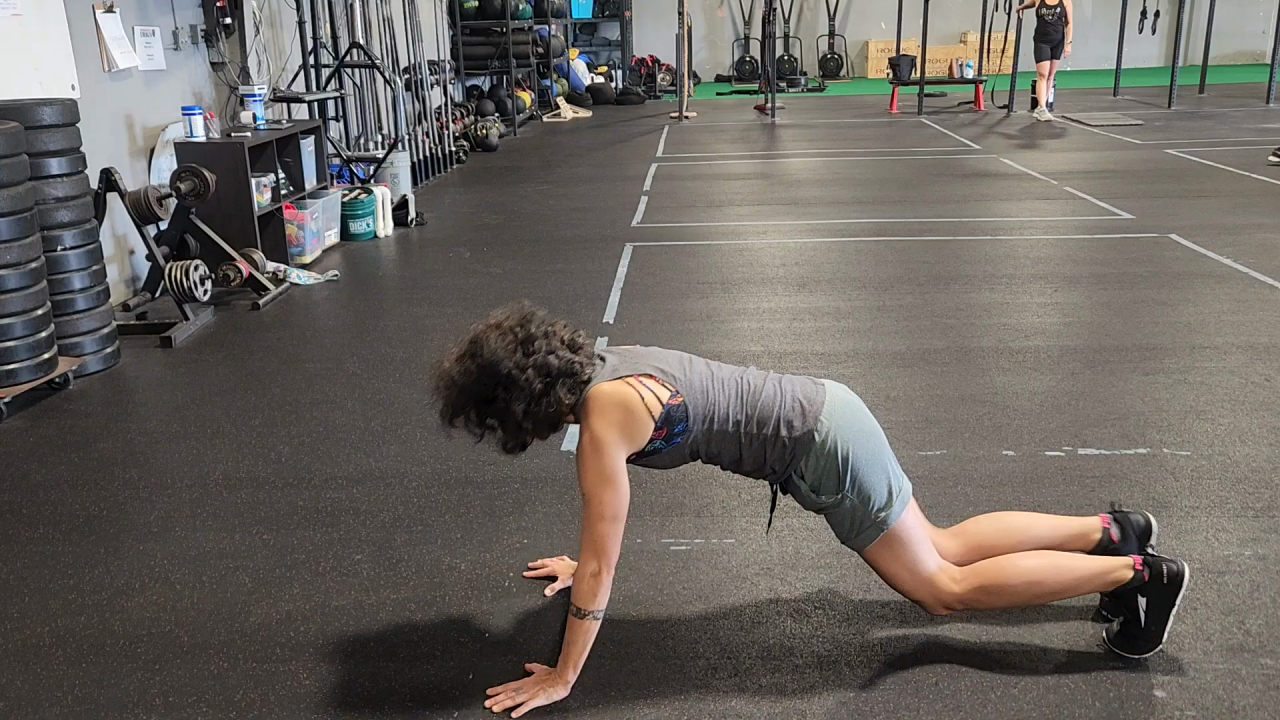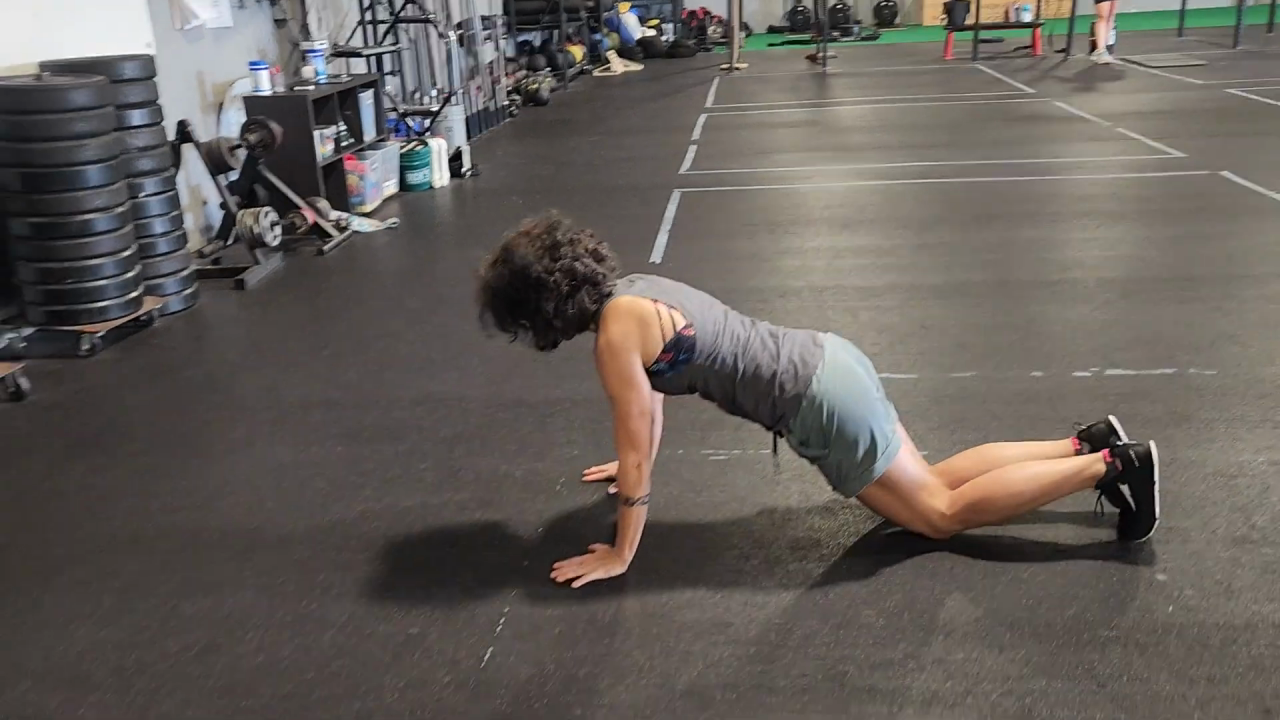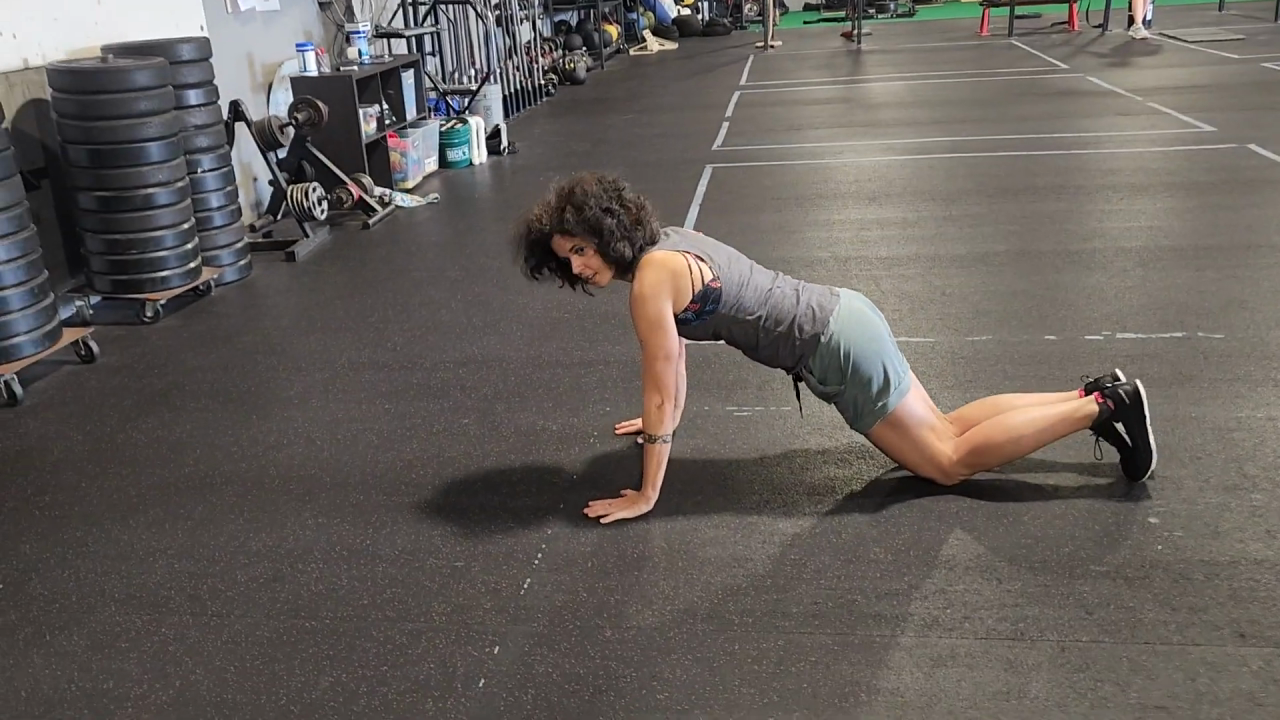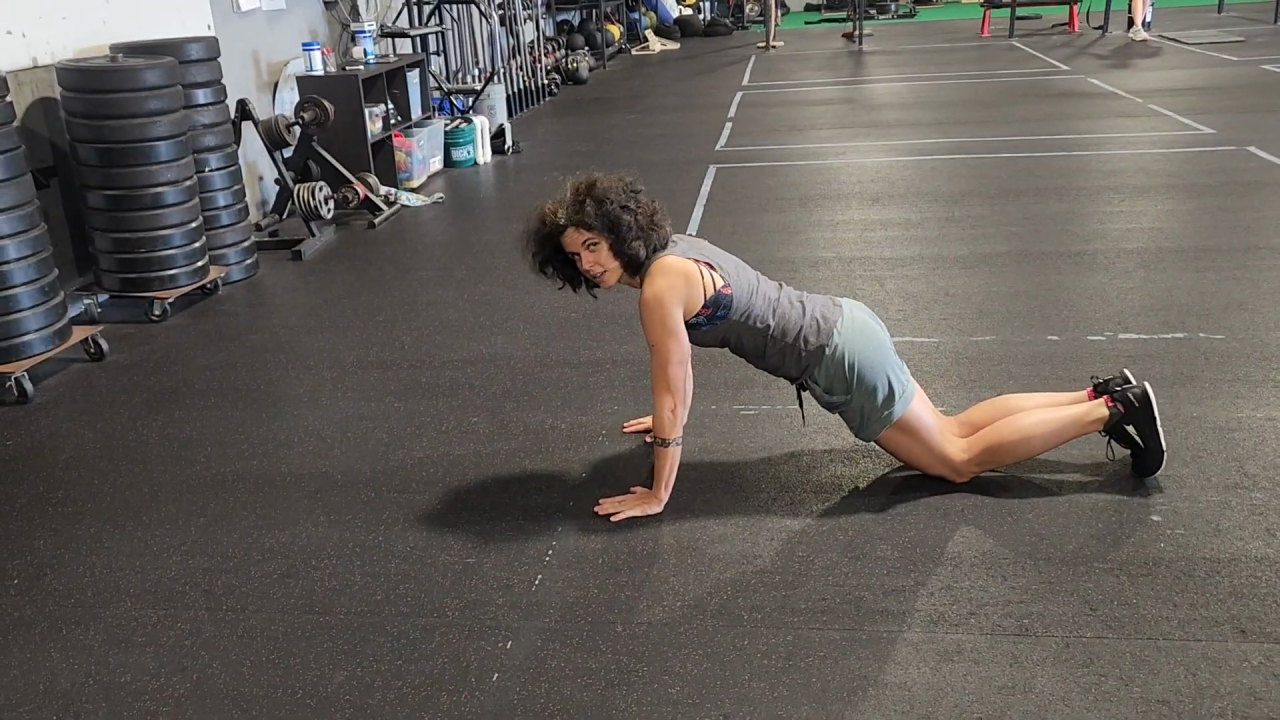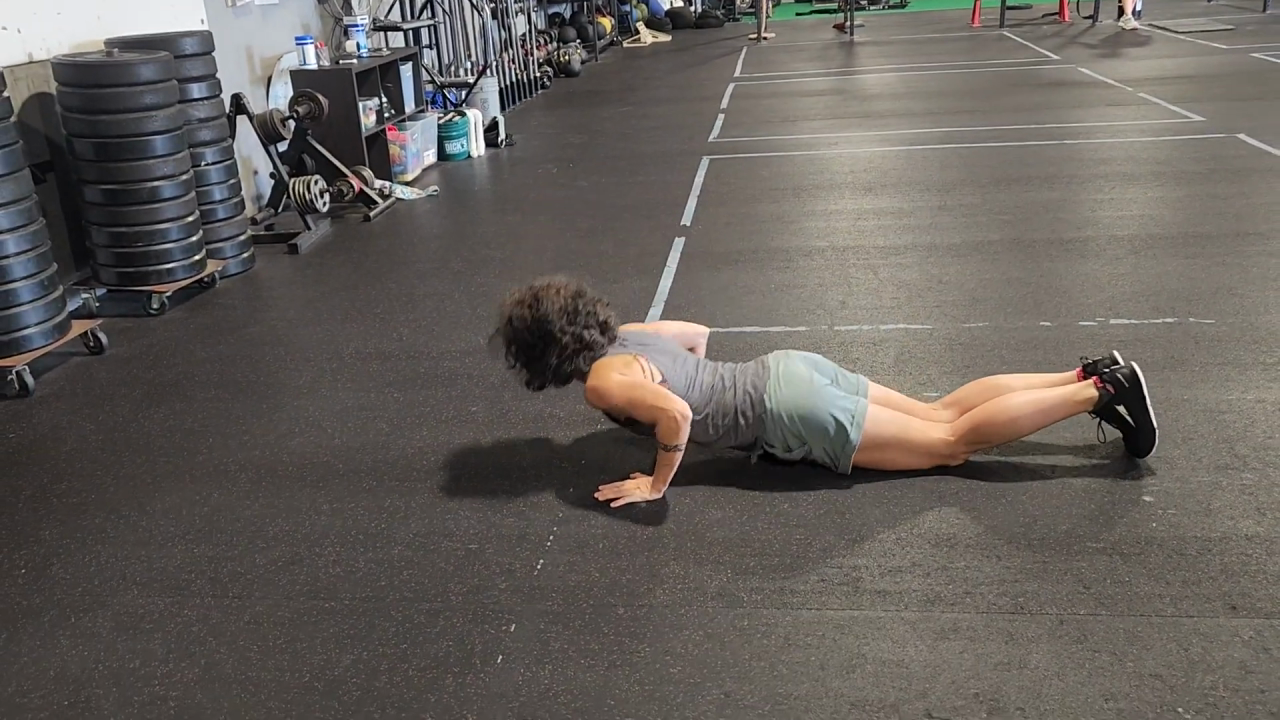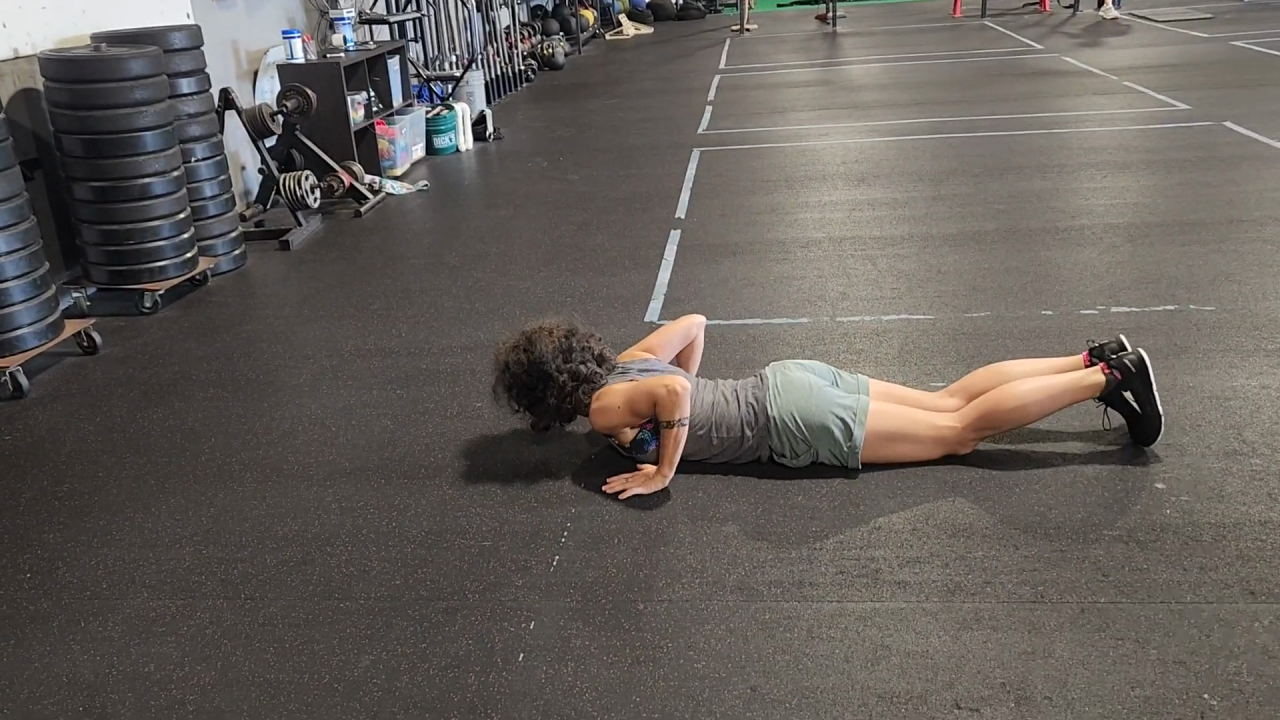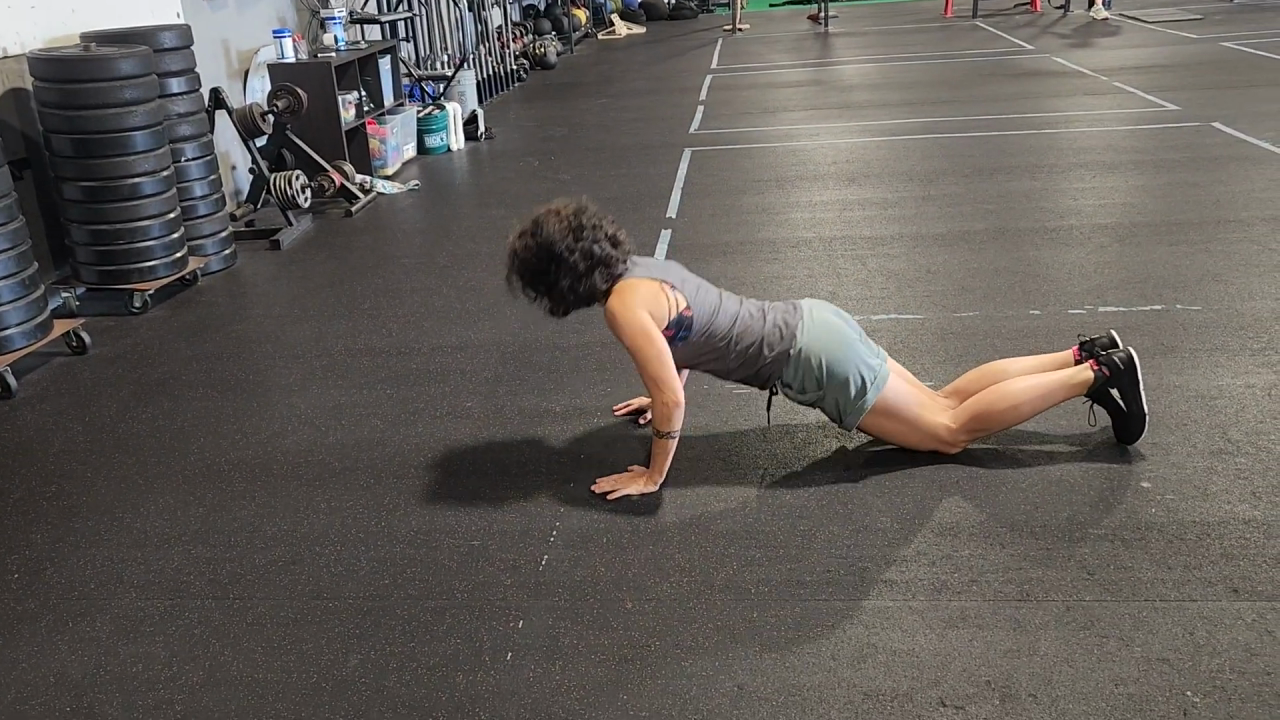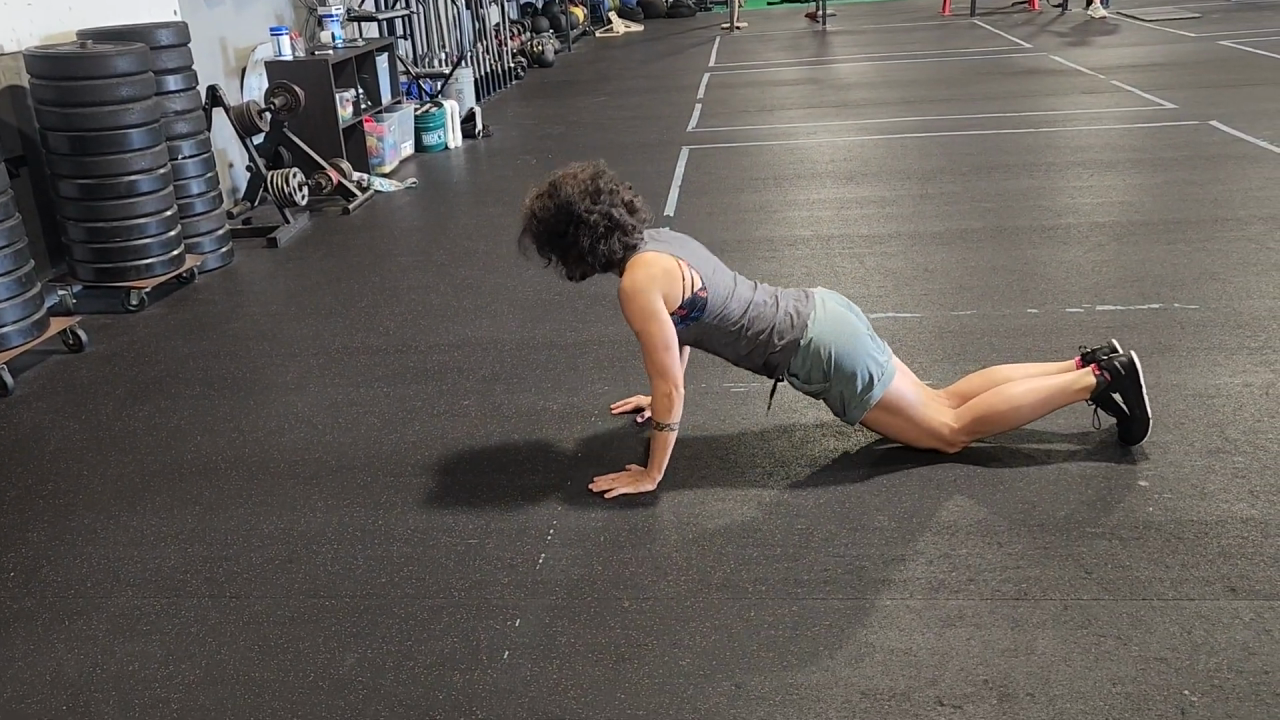
dt=0.7s
person 1, frame 1
left shoulder: (603, 418)
right shoulder: (595, 368)
left elbow: (600, 565)
right wrist: (585, 564)
left hip: (824, 444)
right hip: (820, 412)
left knee: (942, 584)
right knee: (938, 547)
left ankle: (1136, 573)
right ankle: (1106, 531)
person 1, frame 2
left shoulder: (616, 329)
right shoulder: (632, 288)
left elbow: (637, 454)
right elbow: (654, 387)
left wrist: (619, 557)
right wrist: (634, 467)
left hip: (822, 404)
right hip: (827, 360)
left knee: (943, 515)
right knee: (931, 482)
left ankle: (1110, 465)
right ankle: (1083, 445)
person 1, frame 3
left shoulder: (649, 280)
right shoulder: (663, 242)
left elbow: (660, 396)
right elbow: (676, 353)
left wrist: (646, 497)
right wrist: (664, 418)
left hip: (837, 347)
right hip: (840, 317)
left knee: (949, 461)
right knee: (941, 430)
left ankle: (1102, 408)
right ankle: (1092, 393)
person 1, frame 4
left shoulder: (660, 285)
right shoulder: (671, 248)
left elbow: (672, 400)
right elbow: (683, 361)
left wrist: (657, 497)
right wrist: (667, 417)
left hip: (839, 358)
right hip: (842, 326)
left knee: (960, 460)
right knee: (950, 432)
left ankle: (1111, 411)
right ankle: (1102, 394)
person 1, frame 5
left shoulder: (601, 383)
right shoulder: (622, 335)
left elbow: (675, 414)
left wrist: (659, 482)
left hip: (790, 412)
right hip: (791, 371)
left knee: (953, 441)
right knee: (943, 415)
left ankle: (1097, 391)
right ankle: (1092, 372)
person 1, frame 6
left shoulder: (604, 409)
right shoulder: (623, 364)
left elbow: (672, 394)
right elbow: (695, 321)
left wrist: (663, 470)
left hip: (792, 421)
right hip: (792, 380)
left knee: (960, 431)
right knee: (949, 399)
left ankle: (1104, 379)
right ankle: (1096, 360)
person 1, frame 7
left shoulder: (623, 303)
right shoulder: (637, 266)
left elbow: (673, 400)
left wrist: (654, 476)
right wrist: (659, 401)
left hip: (811, 357)
right hip: (812, 324)
left knee: (950, 431)
right knee: (943, 400)
left ankle: (1092, 378)
right ankle: (1087, 356)
person 1, frame 8
left shoulder: (637, 280)
right shoulder: (655, 240)
left elbow: (670, 385)
left wrist: (652, 475)
right wrist: (659, 399)
left hip: (817, 349)
right hip: (819, 314)
left knee: (951, 430)
right knee: (943, 402)
left ankle: (1097, 379)
right ankle: (1090, 365)
